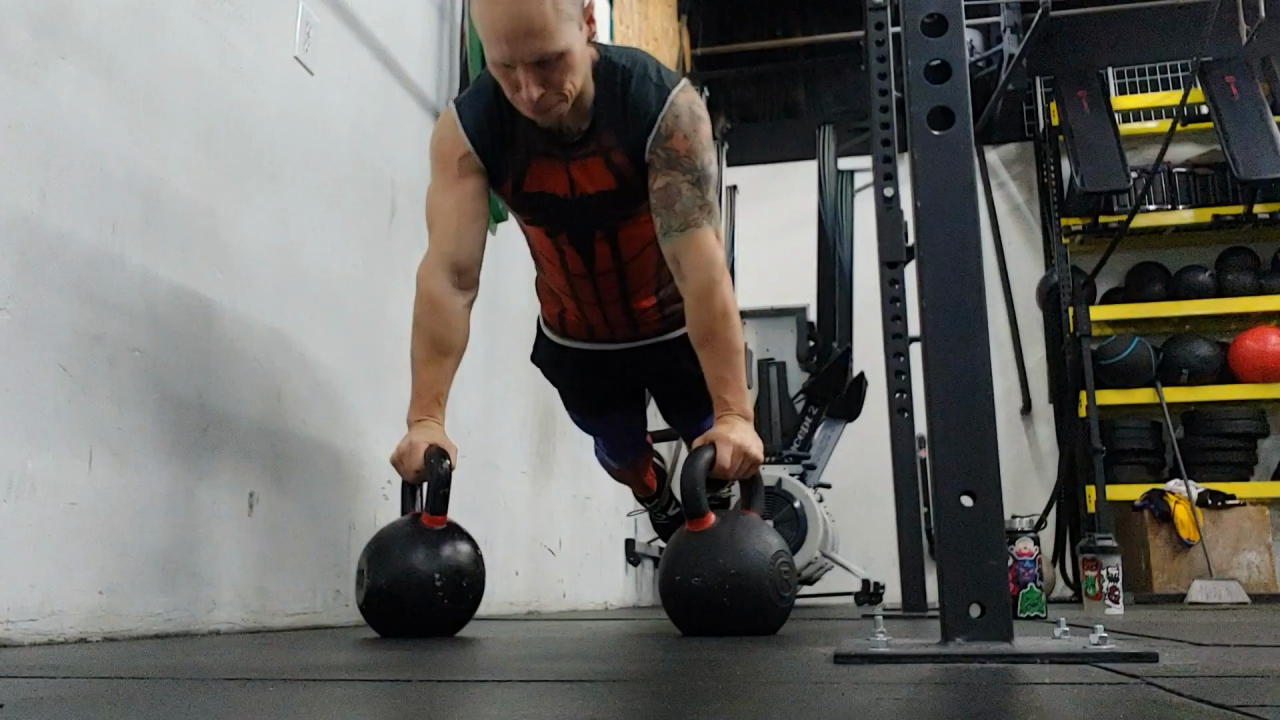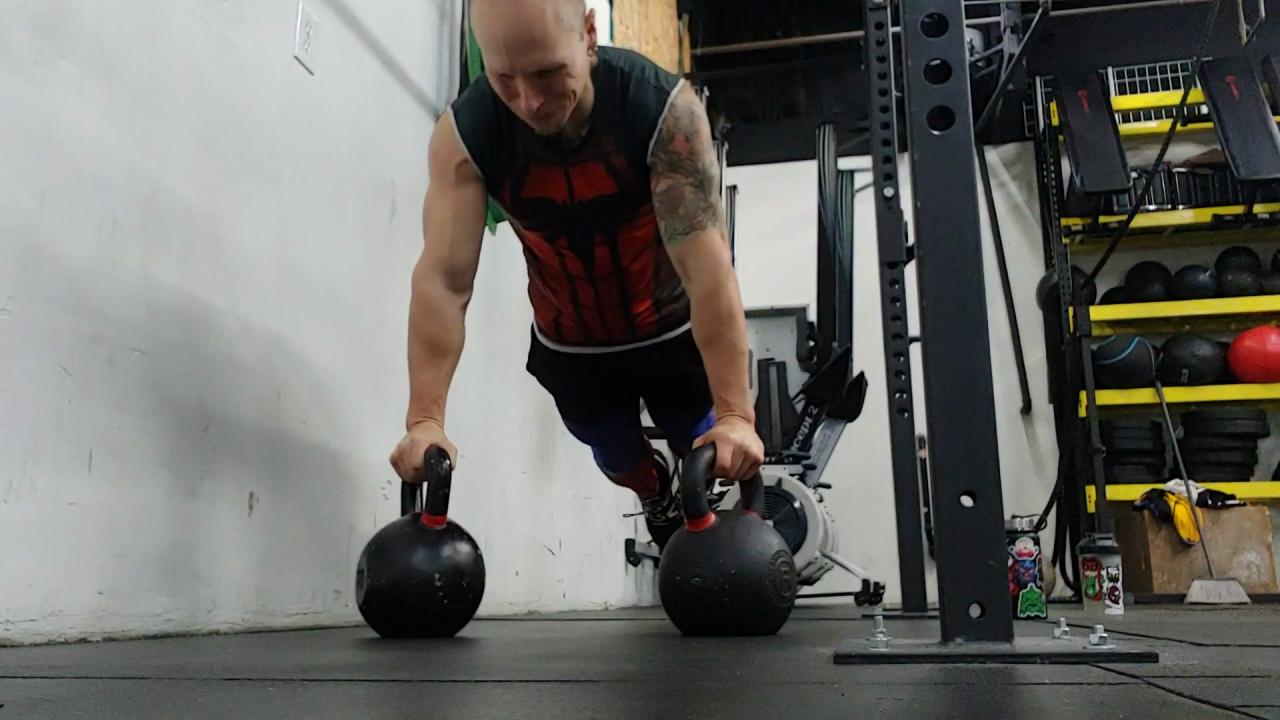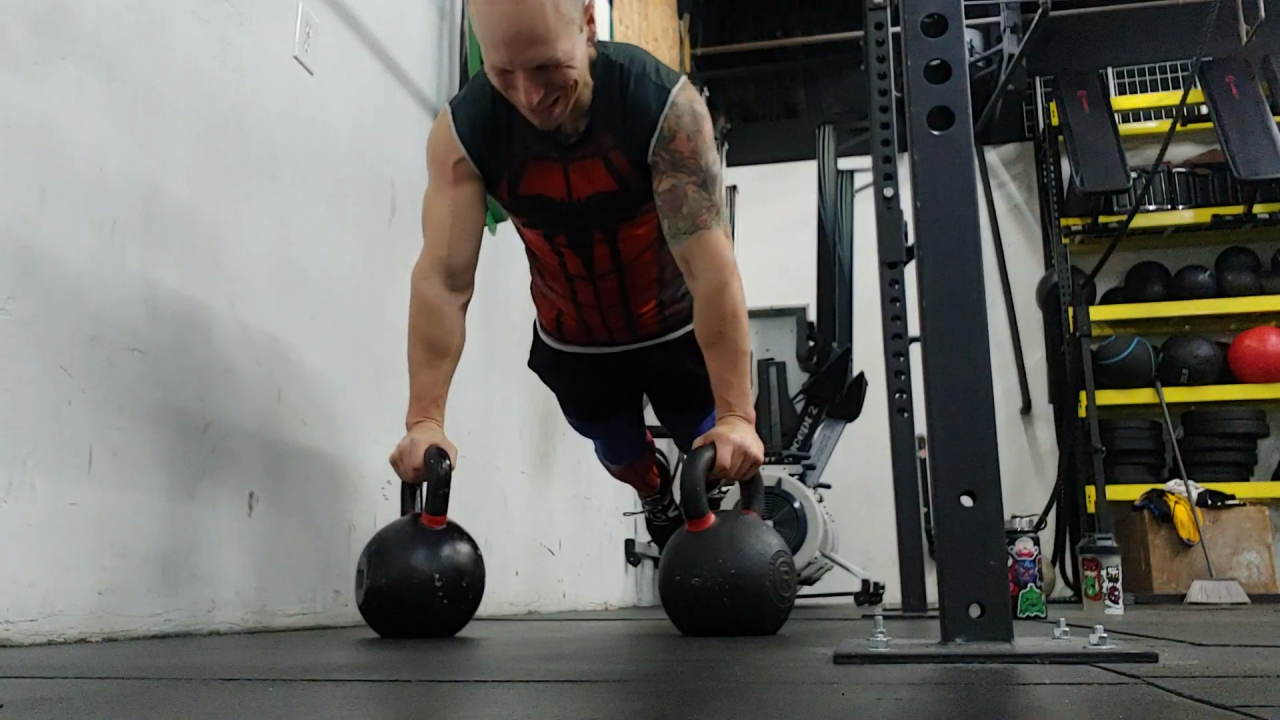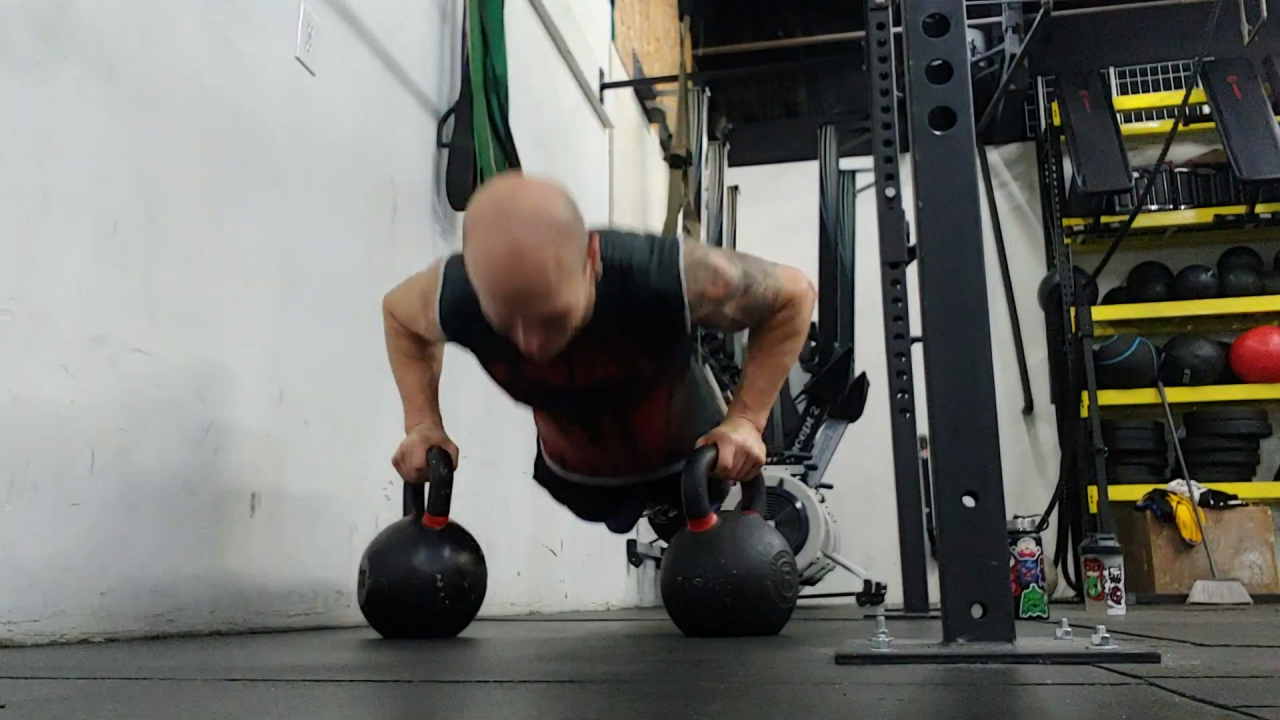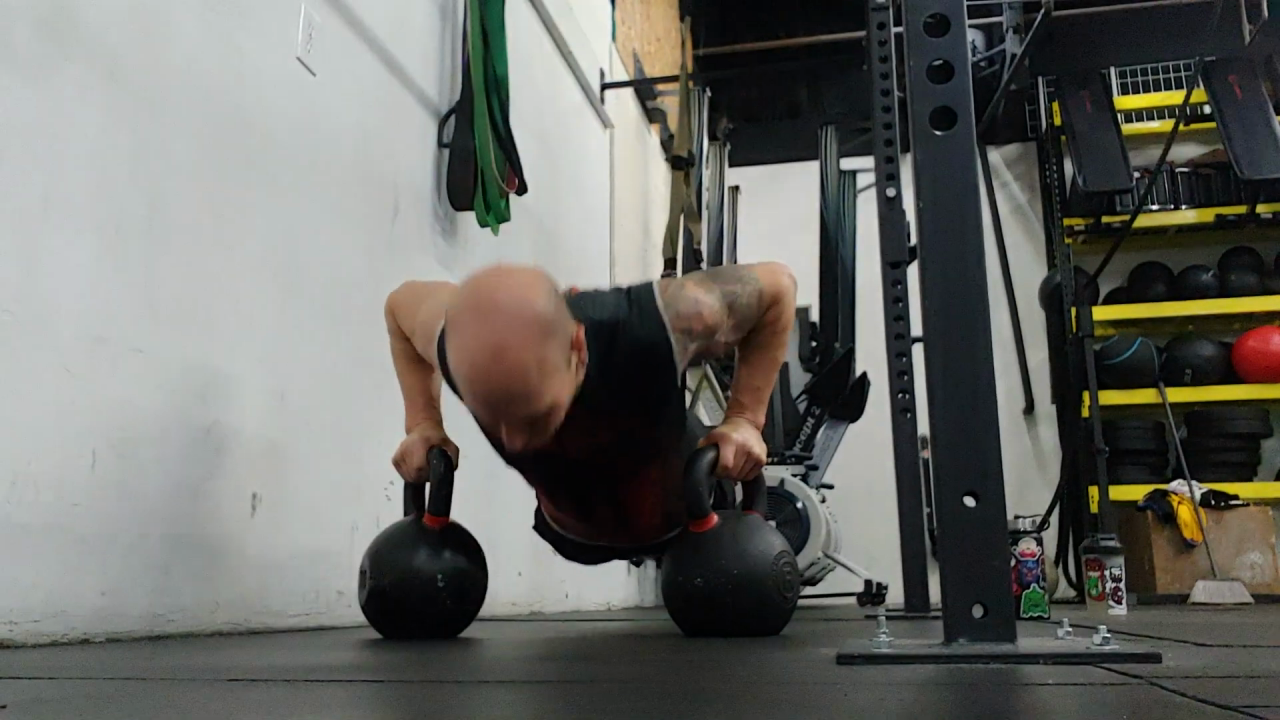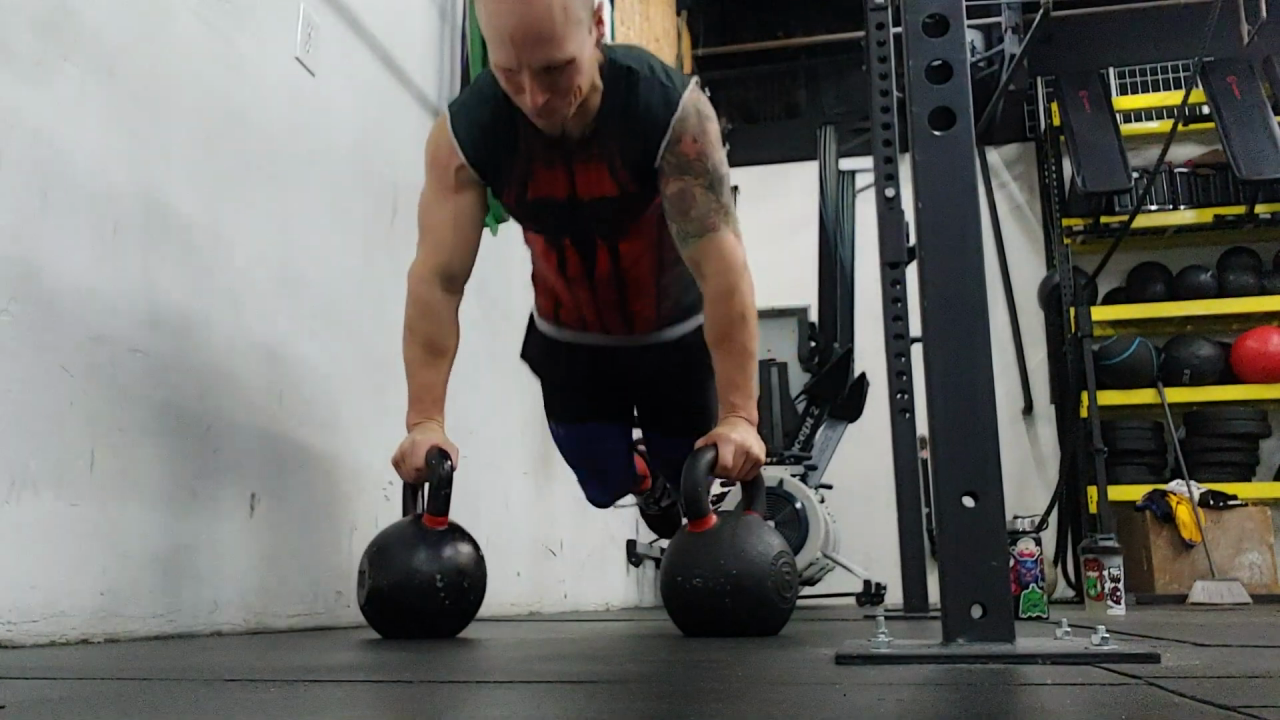
dt=0.5s
person 1, frame 1
left shoulder: (663, 104)
right shoulder: (466, 128)
left elbow: (701, 266)
right elbow: (449, 275)
left wrist: (735, 415)
right wrist: (426, 419)
left hip: (675, 328)
right hip: (576, 340)
left knee: (715, 452)
right knee: (619, 452)
right ankle: (658, 503)
person 1, frame 2
left shoulder: (662, 107)
right shoulder: (464, 134)
left elbow: (706, 268)
right elbow: (443, 280)
left wrist: (736, 416)
right wrist: (424, 421)
left hip: (670, 332)
right hip: (570, 346)
left knee: (704, 454)
right knee: (617, 459)
right ankle: (657, 502)
person 1, frame 3
left shoulder: (664, 103)
right shoulder: (463, 130)
left elbow: (710, 266)
right elbow: (445, 282)
left wrist: (737, 415)
right wrist: (424, 420)
left hip: (676, 332)
right hip: (572, 347)
left knee: (714, 459)
right knee: (621, 458)
right ankle: (657, 497)
person 1, frame 4
left shoulder: (673, 278)
right shoulder: (454, 297)
left elbow: (793, 296)
right elbow: (398, 316)
left wrist: (746, 419)
right wrist: (422, 425)
left hip: (683, 454)
right hip: (574, 471)
right knee: (620, 521)
right ankle: (654, 506)
person 1, frame 5
left shoulder: (656, 328)
right shoulder: (456, 341)
left elbow: (775, 285)
right elbow: (403, 303)
left wrist: (745, 419)
right wrist: (424, 426)
left hip: (680, 515)
person 1, frame 6
left shoulder: (669, 106)
right shoulder: (465, 130)
left elbow: (723, 268)
right elbow: (438, 281)
left wrist: (740, 417)
right wrist: (425, 421)
left hip: (673, 333)
right hip: (566, 339)
left knee: (689, 478)
right knee: (604, 487)
left ankle: (671, 484)
right ankle: (642, 482)
